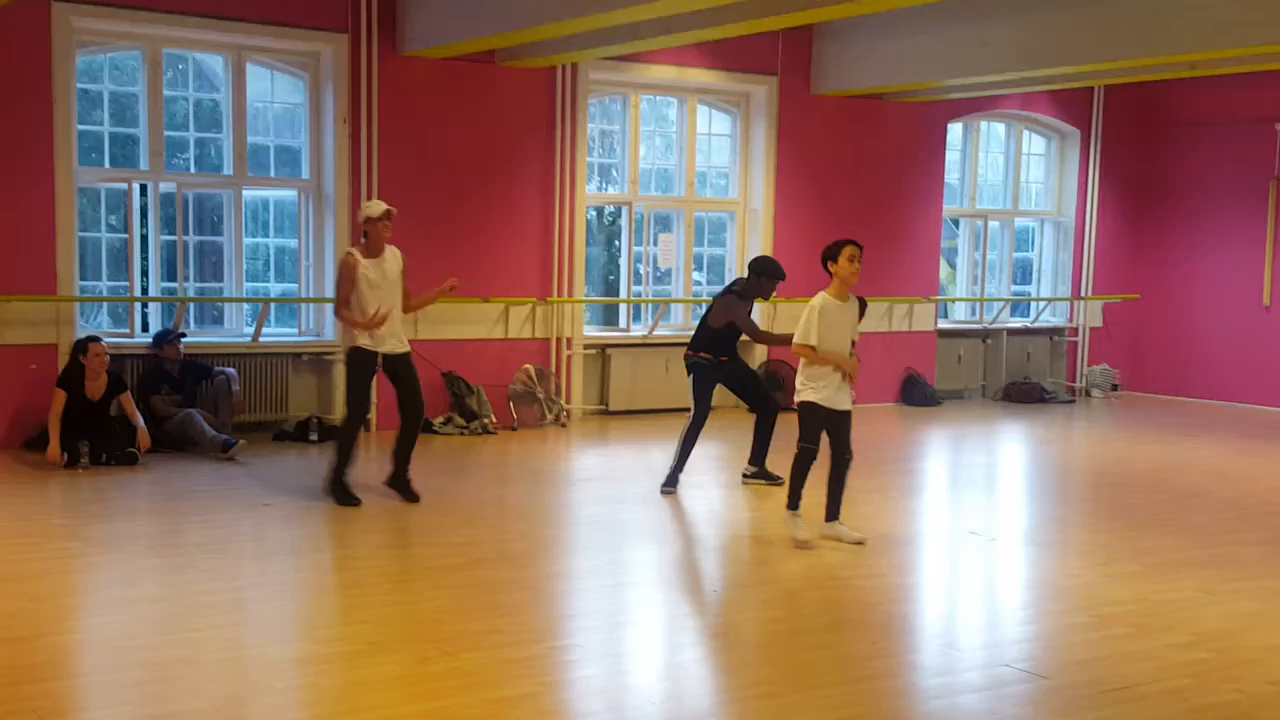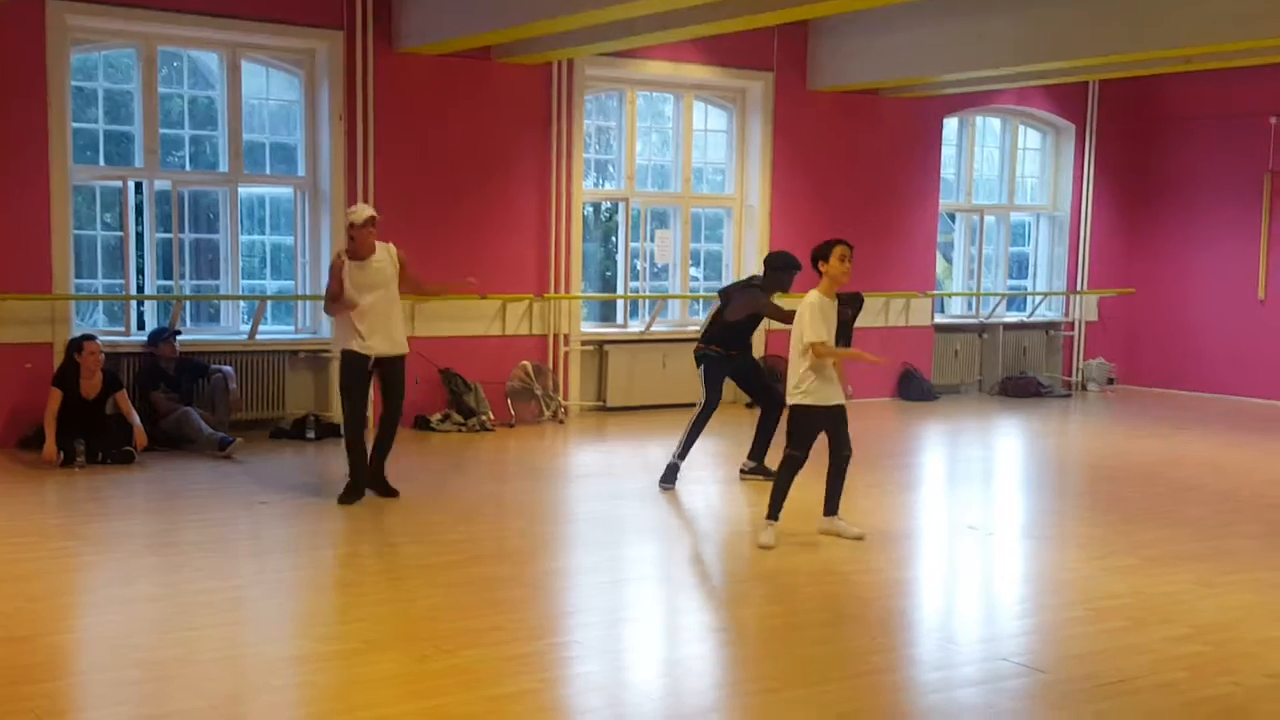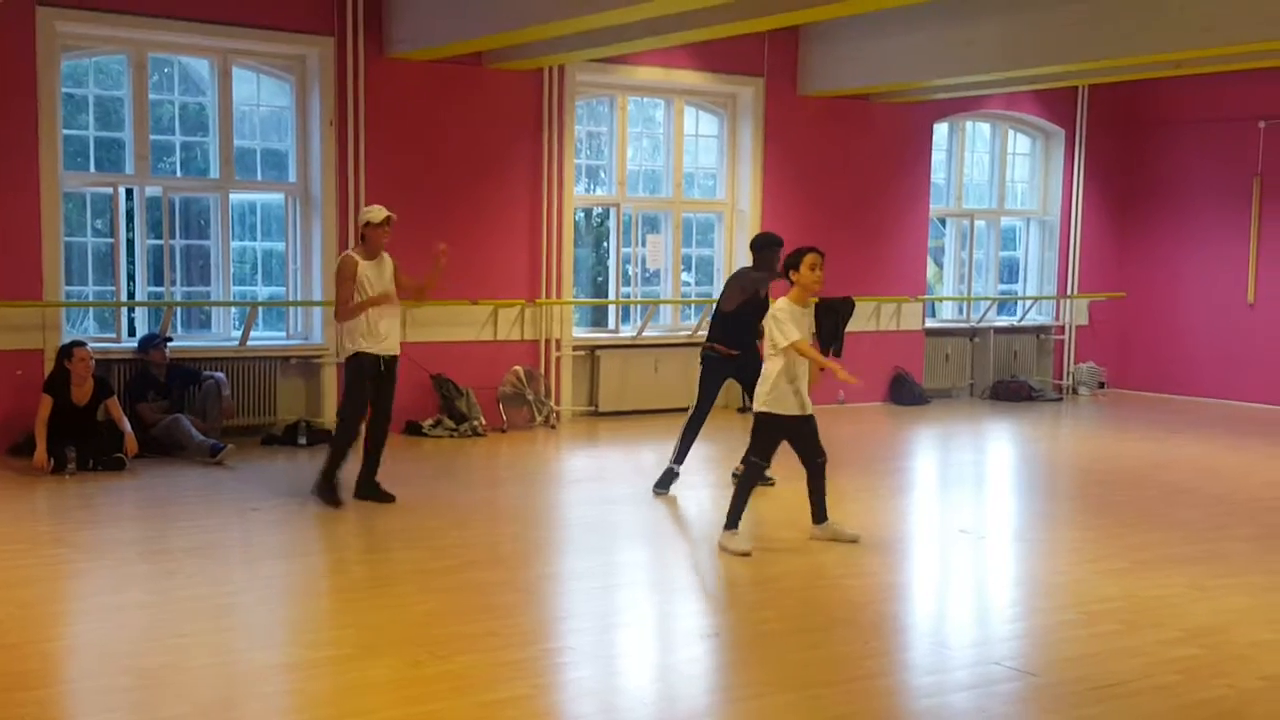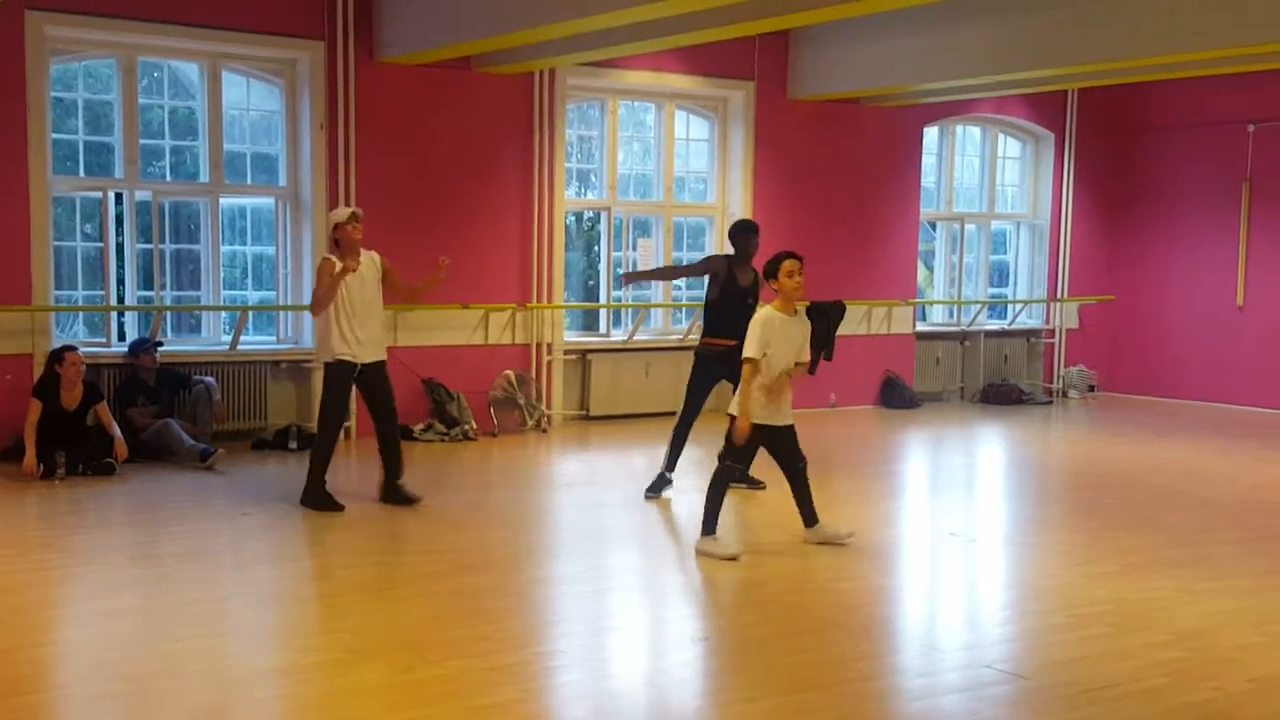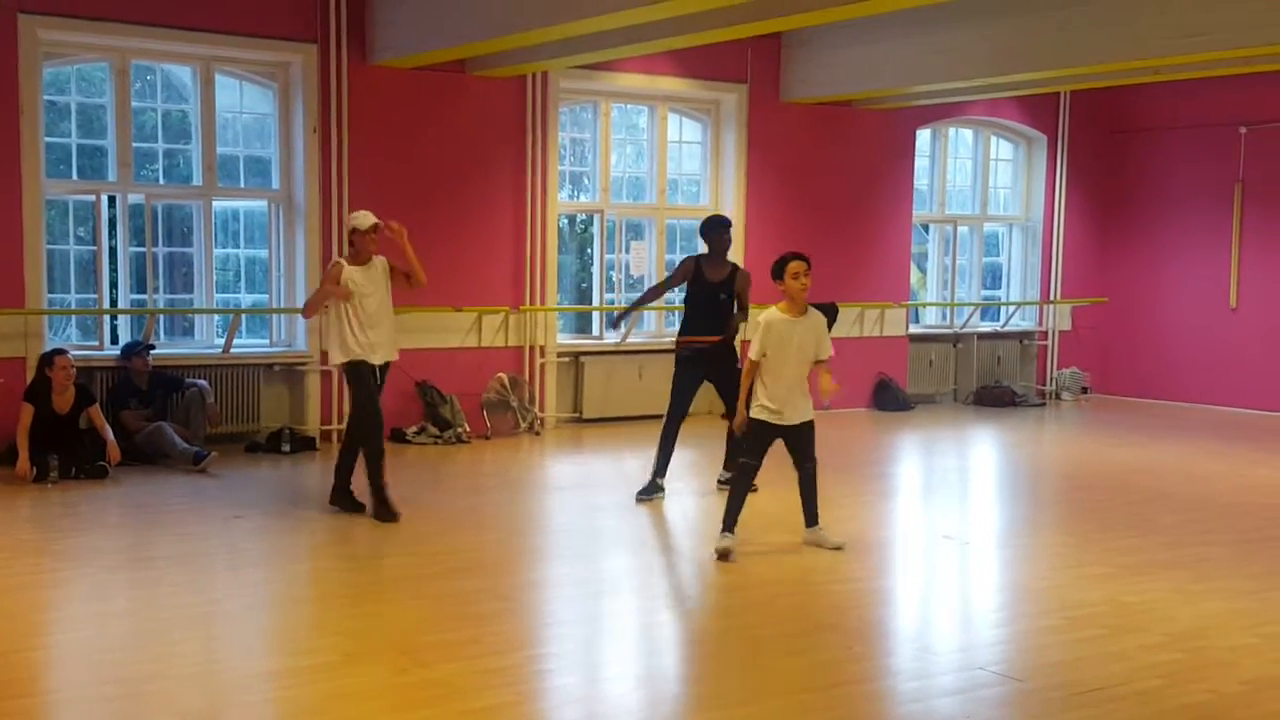
dt=0.4s
person 1, frame 1
left shoulder: (855, 304)
right shoulder: (819, 305)
right elbow: (801, 349)
left wrist: (852, 364)
right wrist: (838, 363)
left hip: (841, 396)
right hip: (813, 392)
left knee: (842, 457)
right knee: (808, 450)
left ankle: (832, 522)
right ankle: (793, 513)
person 1, frame 2
left shoulder: (833, 302)
right shoulder: (812, 302)
right elbow: (818, 349)
left wrist: (837, 369)
right wrist: (855, 354)
left hip: (830, 393)
right hip: (806, 394)
left knee: (842, 451)
right knee: (795, 457)
left ankle: (830, 517)
right ankle: (770, 521)
person 1, frame 3
left shoulder: (809, 310)
right shoulder: (781, 310)
right elbow: (800, 347)
right wrist: (835, 368)
left hip: (800, 403)
right hip: (772, 402)
left knee: (816, 459)
right knee: (756, 465)
left ankle: (821, 523)
right ankle: (730, 530)
person 1, frame 4
left shoulder: (803, 322)
right shoulder: (762, 319)
left elbow: (802, 365)
right elbow: (749, 367)
left wrist: (786, 381)
right wrist: (744, 414)
left hip: (780, 413)
right hip: (750, 412)
left knee: (797, 466)
right knee: (729, 470)
left ankle: (813, 527)
right ankle: (707, 537)
person 1, frame 5
left shoulder: (817, 320)
right shoulder: (768, 320)
left elbow: (821, 362)
right elbow: (751, 364)
left wrist: (826, 379)
right wrist: (741, 407)
left hip: (800, 411)
right hip: (764, 411)
left knee: (807, 467)
right knee: (746, 469)
left ankle: (812, 528)
right ankle: (726, 533)
person 2, frame 1
left shoulder: (397, 257)
right shoulder: (352, 261)
right elbow: (340, 308)
left wrist: (441, 292)
right wrist: (363, 325)
left hip: (396, 345)
right hip: (362, 346)
left knee: (414, 409)
right knee: (358, 413)
left ankle: (400, 474)
right ankle: (338, 479)
person 2, frame 2
left shoulder: (394, 255)
right shoulder: (340, 263)
left elbow: (416, 288)
right elbow: (329, 306)
right wrist: (339, 307)
left hip: (392, 345)
right hip: (355, 348)
left knee: (392, 414)
right knee: (355, 414)
left ankle: (376, 472)
right ankle: (357, 477)
person 2, frame 3
left shoulder: (387, 262)
right shoulder: (349, 263)
left elbow: (415, 293)
right elbow: (340, 314)
left wrist: (438, 268)
right wrist: (370, 302)
left hip: (387, 349)
right hip: (360, 349)
left knee: (382, 416)
right knee: (353, 413)
left ankle: (367, 481)
right ankle: (328, 477)
person 2, frame 4
left shoulder: (376, 261)
right shoulder: (328, 265)
left elbow: (411, 293)
right elbow: (316, 309)
left wrist: (436, 278)
right wrist: (338, 276)
left hip: (373, 353)
right hip: (341, 354)
left knee: (388, 416)
right knee: (332, 421)
left ankle: (391, 484)
right ankle: (314, 490)
person 2, frame 5
left shoulder: (383, 266)
right shoulder: (339, 269)
left elbow: (419, 281)
right elbow: (307, 311)
left wrist: (403, 243)
right wrist: (328, 292)
left hip: (382, 355)
right hip: (355, 356)
left knee: (361, 424)
right knee: (372, 422)
left ankle: (341, 489)
right ankle: (380, 498)
person 3, frame 1
left shoulder: (744, 288)
right shoulder: (732, 303)
left elbow: (717, 300)
right elbow: (759, 337)
left hip: (728, 358)
right hip: (703, 361)
left knee: (769, 407)
right knee: (700, 413)
left ankle: (754, 468)
right ankle: (675, 472)
person 3, frame 2
left shoulder: (756, 284)
right shoulder: (754, 296)
left elbow: (723, 292)
right elbow: (787, 317)
left hip: (738, 353)
right hip: (712, 353)
left knee: (774, 403)
right knee: (709, 405)
left ankle: (753, 464)
right ankle: (675, 464)
person 3, frame 3
left shoulder: (764, 284)
right shoulder: (744, 278)
left wrist: (757, 332)
right wrist: (775, 275)
left hip: (746, 355)
right hip: (718, 354)
right knee: (701, 409)
left ankle: (746, 468)
right ankle: (673, 469)
person 3, frame 4
left shoulder: (757, 278)
right shoulder: (719, 265)
right elbow: (679, 272)
right wrist: (640, 275)
left hip: (741, 353)
right hip: (711, 352)
right knee: (690, 412)
left ankle: (737, 471)
right ankle: (665, 474)
person 3, frame 5
left shoulder: (740, 276)
right shoulder: (690, 266)
left elbow: (744, 313)
right elbow: (660, 289)
left wrist: (737, 318)
right wrist: (628, 311)
left hip: (722, 350)
right hip: (690, 350)
right knee: (675, 416)
left ankle: (728, 474)
right ankle: (657, 480)
